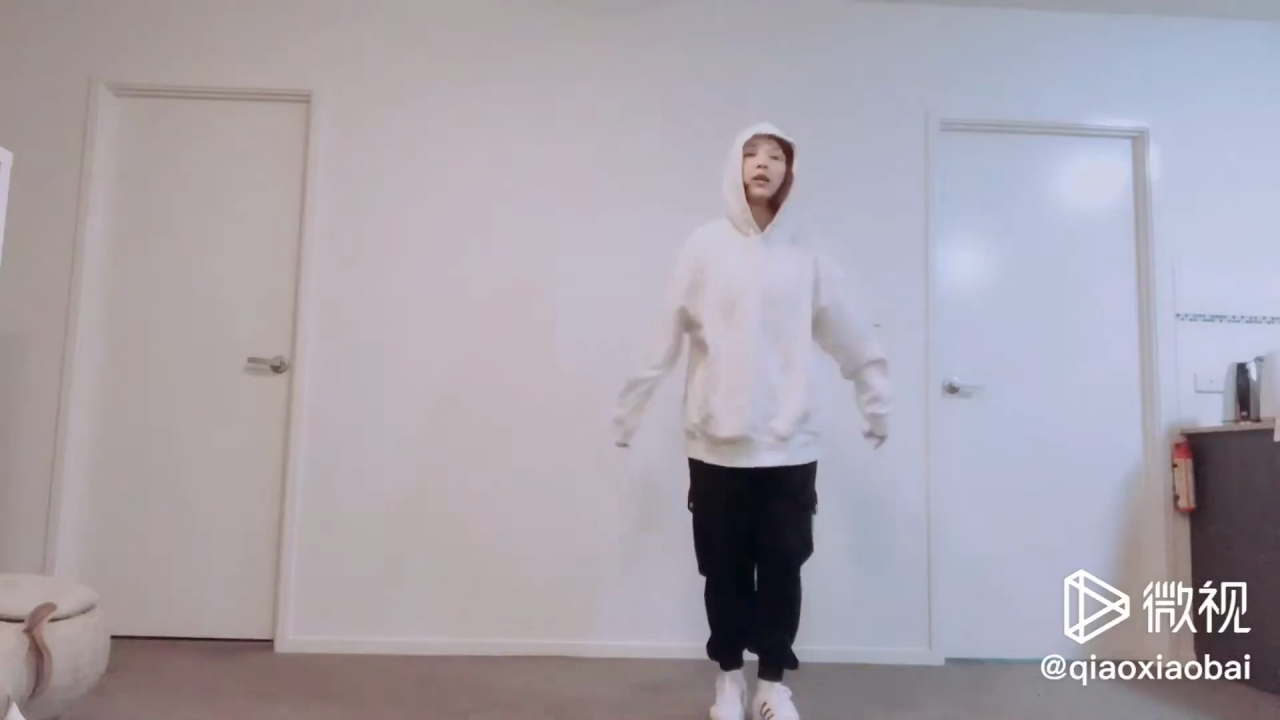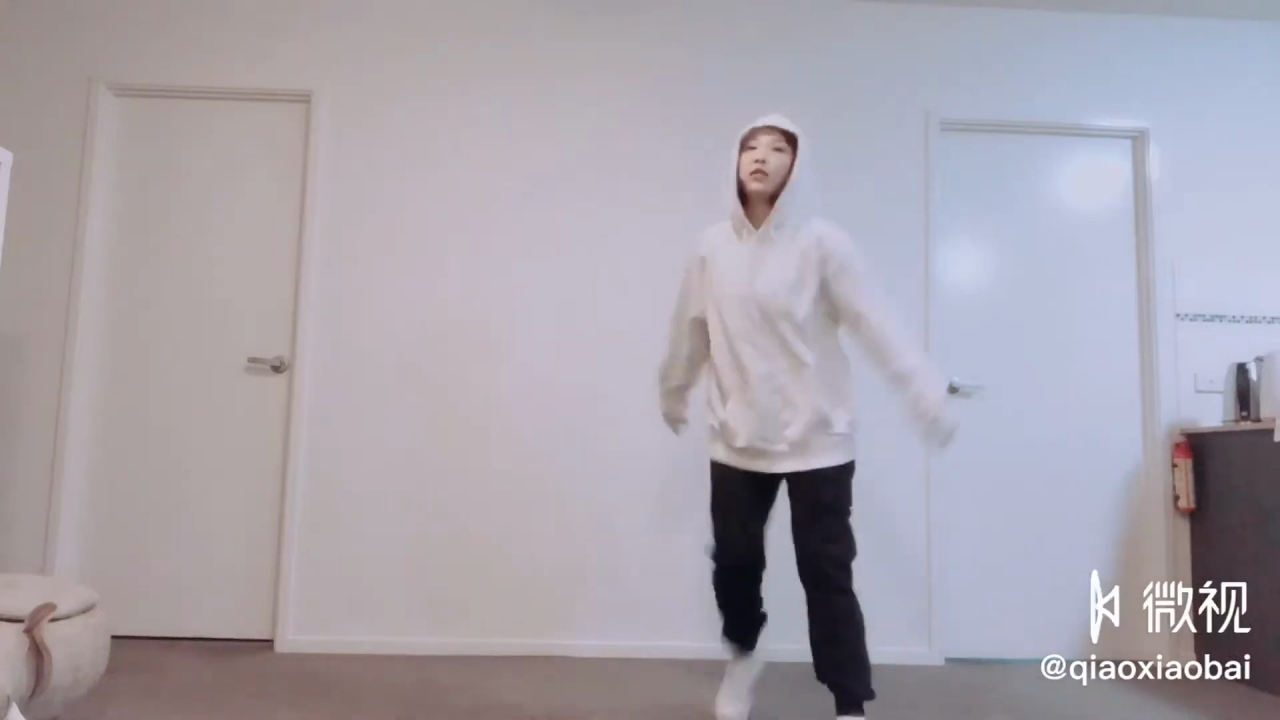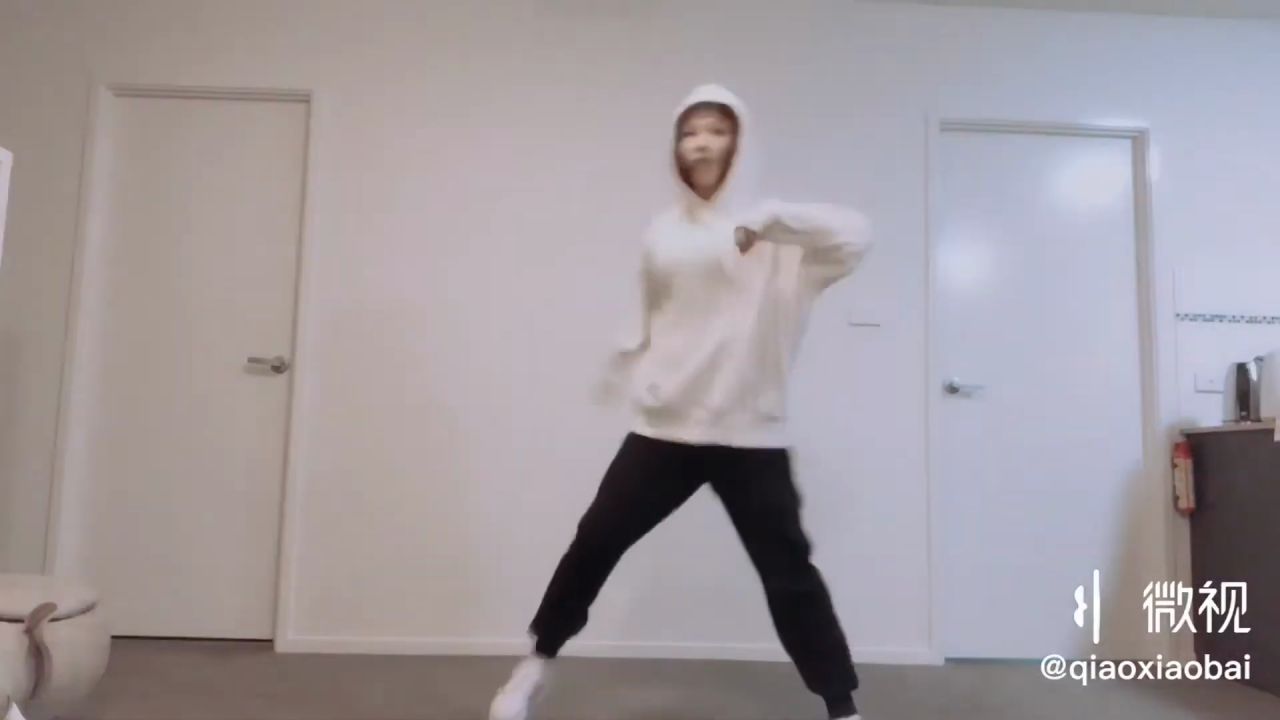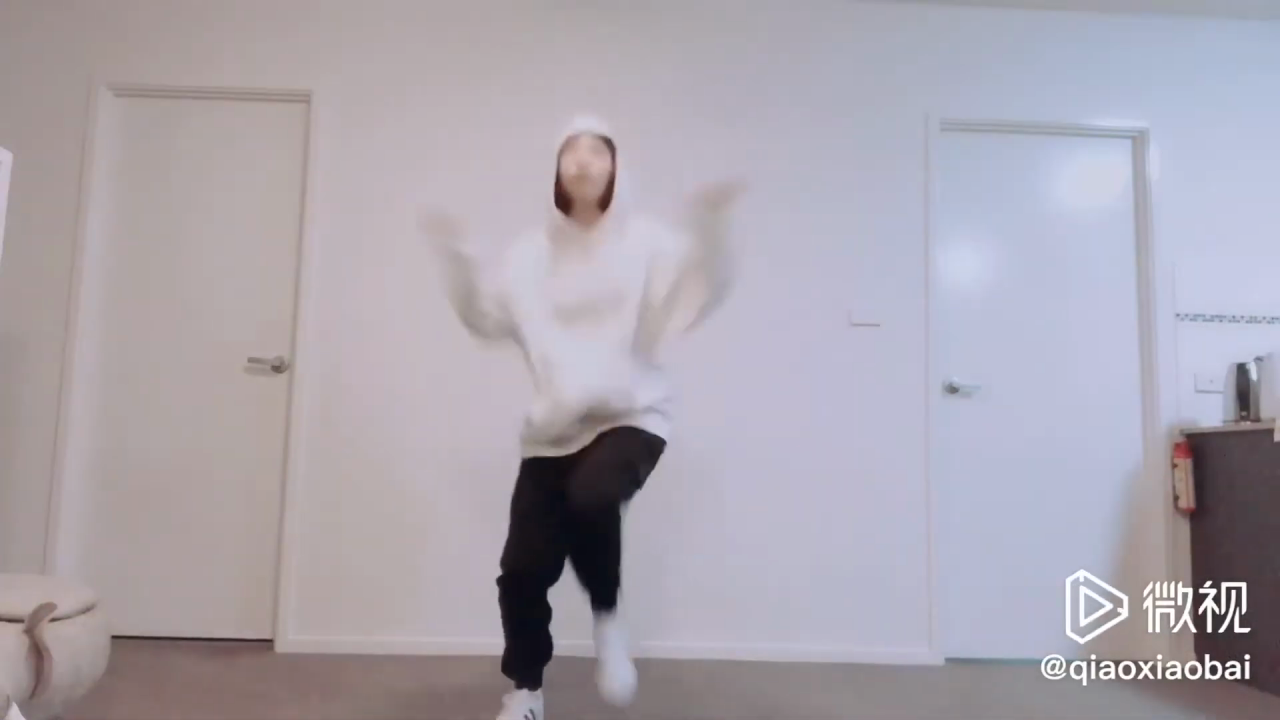
dt=0.4s
person 1, frame 1
left shoulder: (807, 255)
right shoulder: (704, 246)
left elbow: (850, 335)
right elbow: (668, 335)
left wrist: (876, 402)
right wrist: (632, 404)
left hip: (788, 440)
right hip: (717, 437)
left knee: (783, 560)
right knee: (721, 563)
person 1, frame 2
left shoulder: (821, 243)
right shoulder: (714, 248)
left elbow: (876, 323)
right elbow: (691, 329)
left wrist: (926, 396)
right wrist: (673, 394)
left hip: (818, 438)
right hip: (740, 438)
left knee: (825, 571)
right knee: (735, 560)
right ankle: (741, 659)
person 1, frame 3
left shoulder: (771, 228)
right shoulder: (664, 233)
left elbow: (854, 236)
left wrist: (777, 221)
right wrist: (621, 367)
left hip: (747, 430)
right hip: (665, 423)
left knee: (788, 571)
right knee: (597, 539)
right ankle: (535, 664)
person 1, frame 4
left shoulder: (645, 241)
right shoulder: (529, 252)
left elbow: (702, 295)
right elbow: (485, 319)
left wrist: (710, 225)
right wrist: (455, 255)
left hip: (629, 423)
right hip: (551, 435)
left knee: (590, 500)
right knee: (522, 570)
left ankle: (607, 619)
